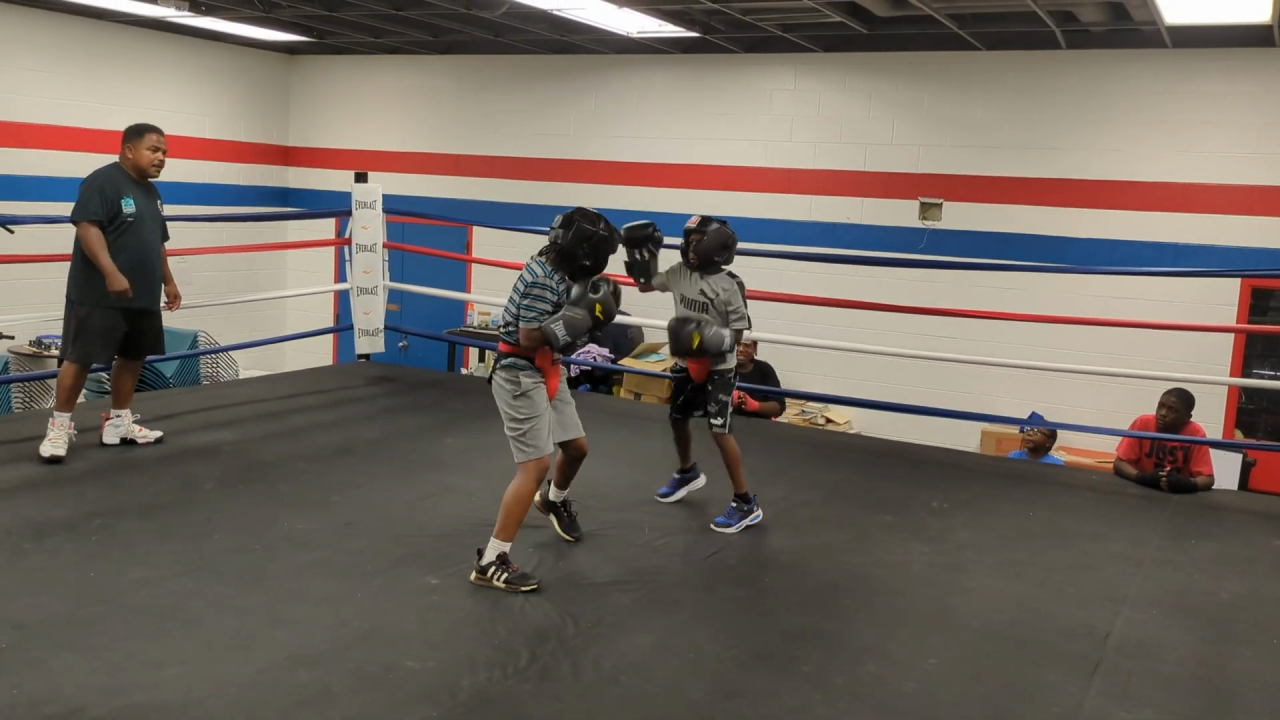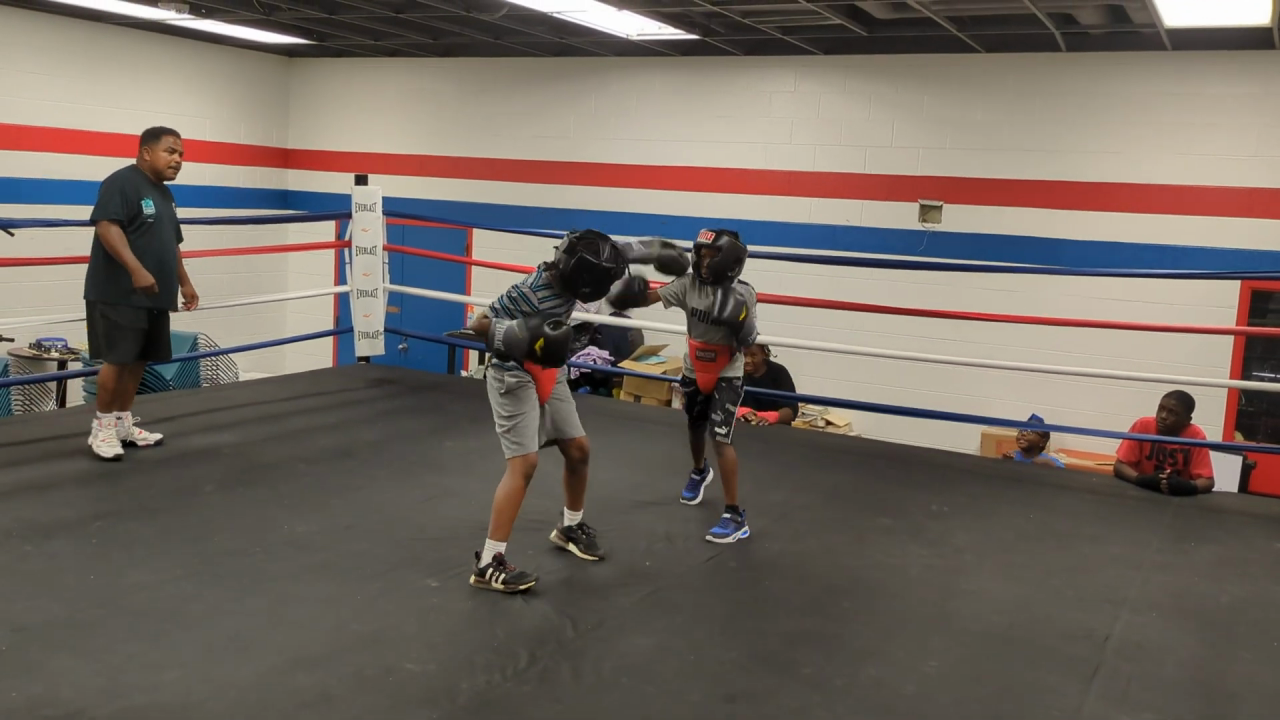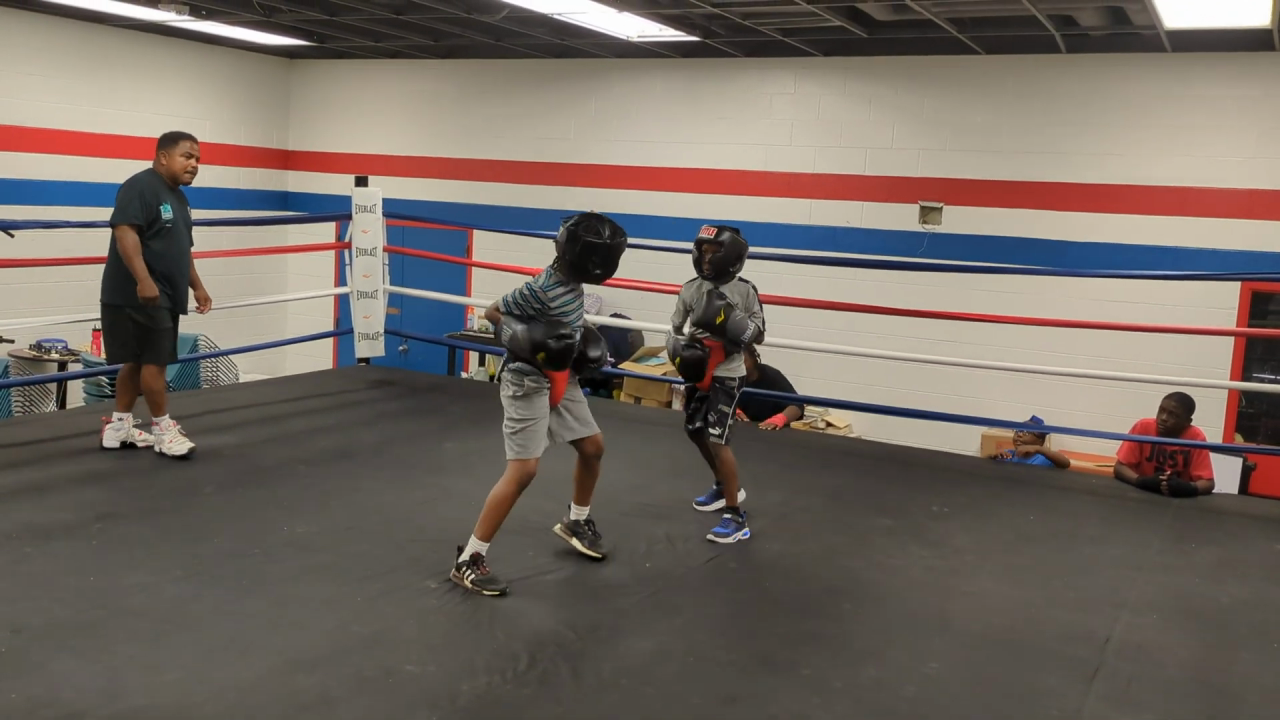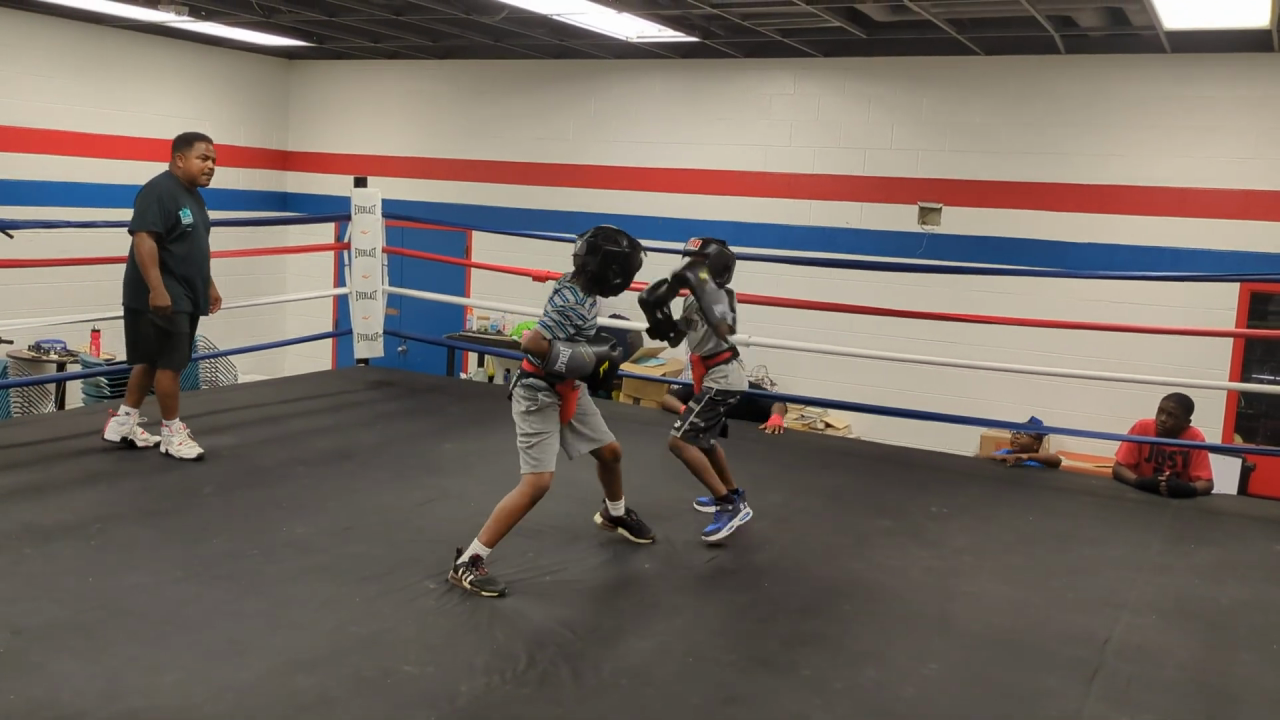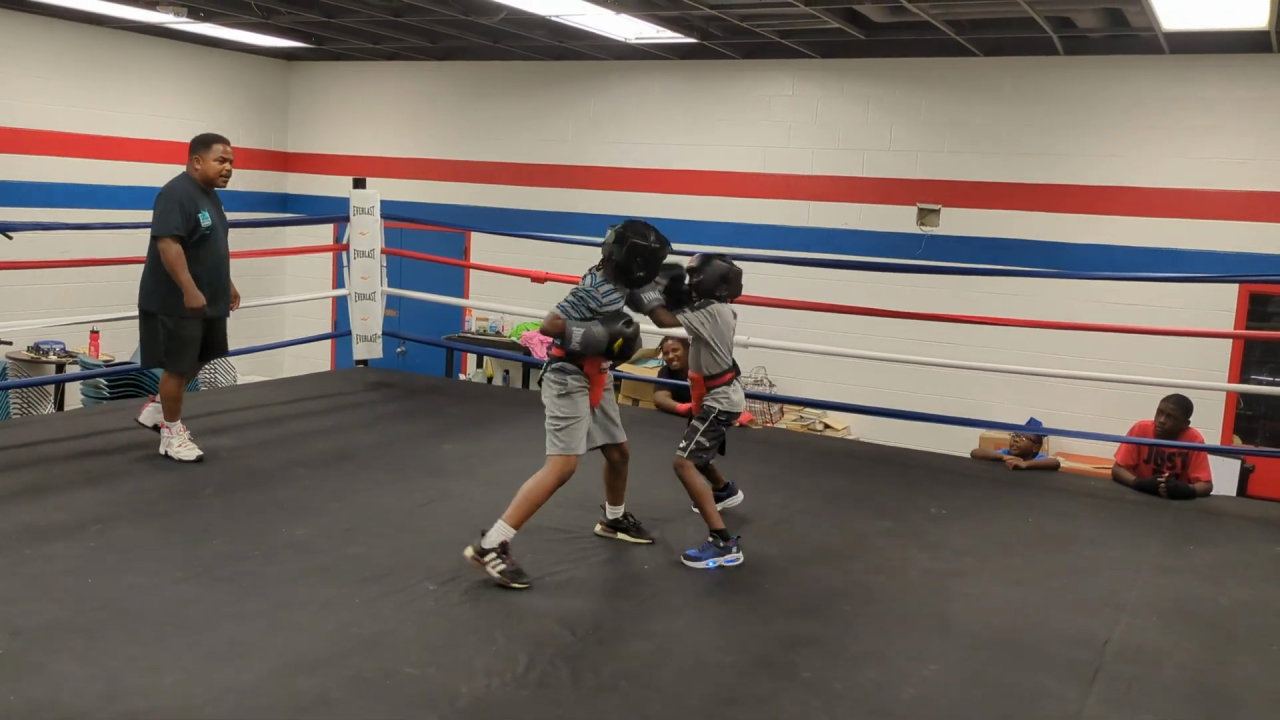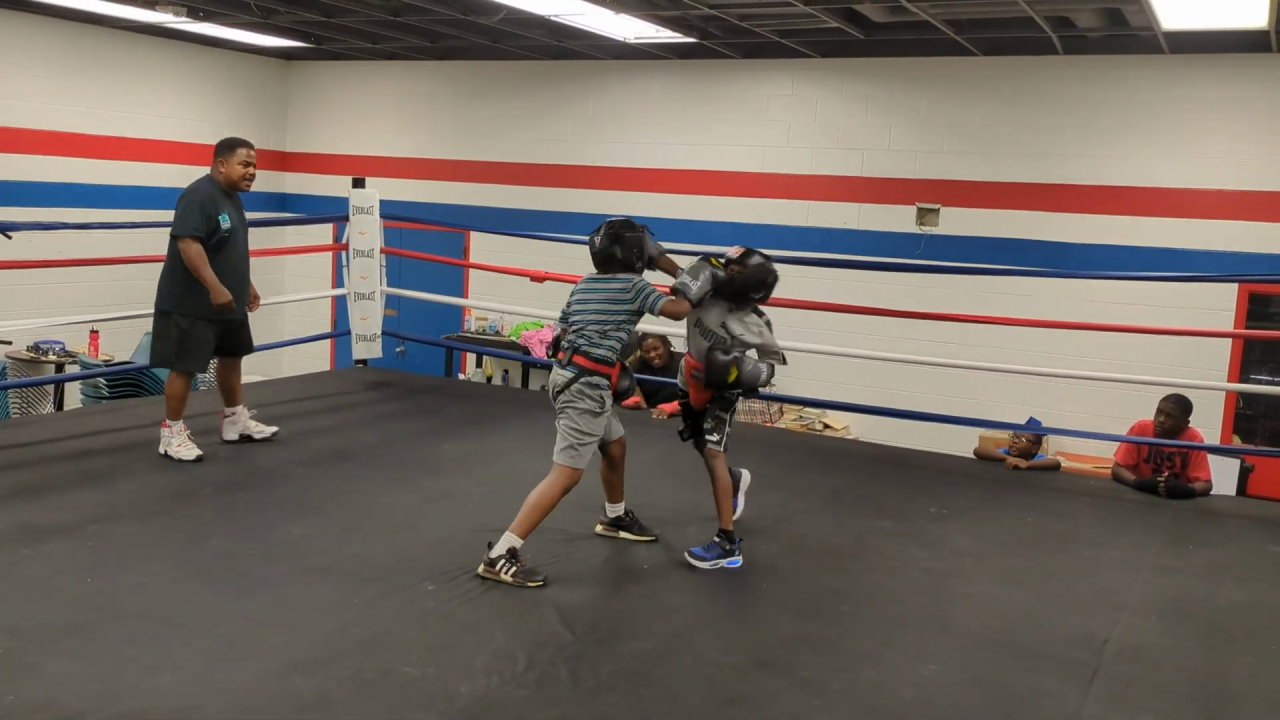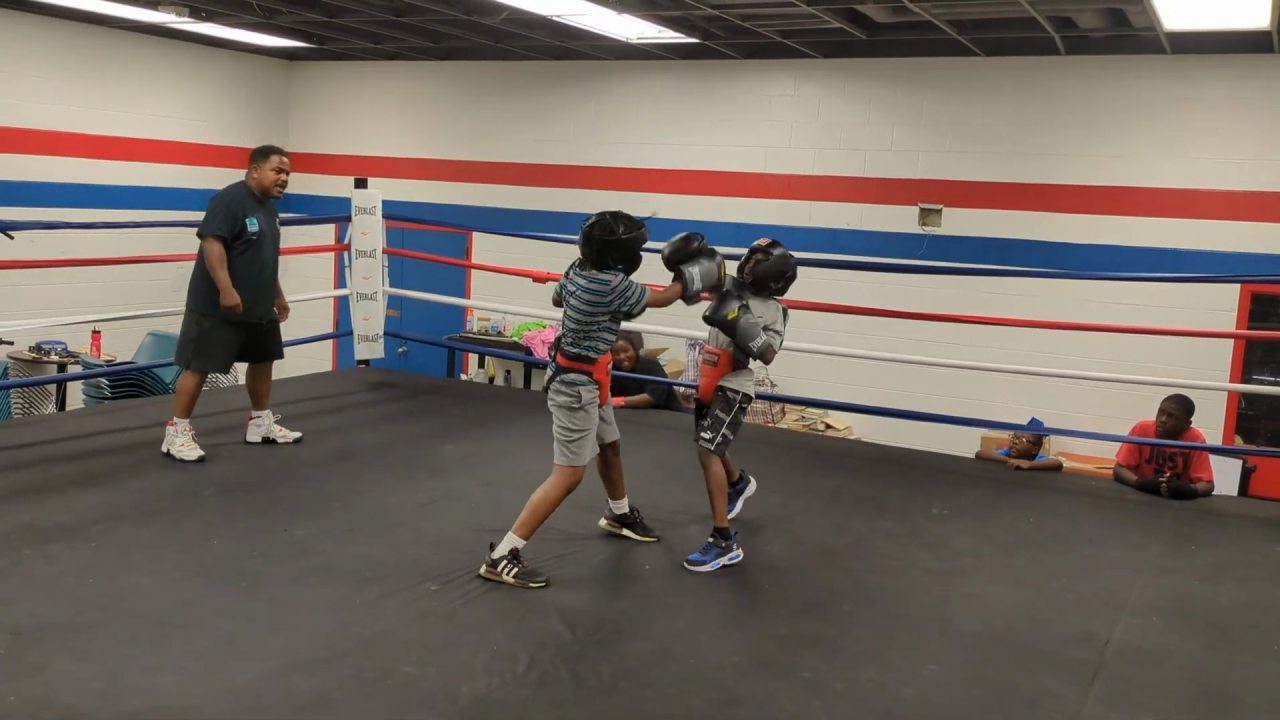
dt=0.2s
person 1, frame 1
left shoulder: (557, 267)
right shoulder: (536, 281)
right elbow: (530, 339)
right wrist: (582, 316)
left hip: (548, 373)
right hip: (518, 377)
left knee: (576, 447)
right knee: (536, 466)
left ankle: (556, 500)
right ankle: (493, 560)
person 1, frame 2
left shoulder: (572, 274)
right shoulder: (530, 291)
left elbow: (609, 258)
right elbow: (480, 323)
left wrist: (652, 251)
right wrist: (524, 337)
left hip: (547, 375)
right hip: (513, 378)
left knee: (578, 450)
right knee: (523, 465)
left ankle: (571, 527)
right ankle: (489, 562)
person 1, frame 3
left shoulder: (571, 279)
right shoulder: (541, 288)
right elbow: (494, 313)
left wrist: (588, 339)
right wrist: (530, 343)
left hip: (560, 377)
right hip: (527, 381)
left knee: (593, 447)
right knee: (521, 472)
left ankle: (576, 522)
right ankle: (469, 559)
person 1, frame 4
left shoulder: (575, 286)
right shoulder: (570, 306)
right elbow: (532, 344)
right wrist: (584, 359)
left hip: (570, 392)
right hip: (537, 395)
left knee: (610, 453)
right knee: (535, 484)
left ankle: (616, 514)
right ankle: (469, 561)
person 1, frame 5
left shoulder: (608, 278)
right shoulder: (592, 289)
right elbow: (551, 325)
right wrist: (601, 336)
left hip: (594, 379)
right hip: (569, 380)
left knee: (618, 452)
right knee: (563, 466)
left ankle: (615, 518)
right ankle: (492, 547)
person 1, frame 6
left shoulder: (586, 283)
right shoulder: (631, 285)
right elbow: (678, 309)
right wrist: (691, 278)
left hip: (573, 378)
right hip: (587, 386)
left knee: (615, 447)
right knee: (565, 475)
left ankle: (616, 516)
right ankle: (501, 554)
person 1, frame 7
left shoulder: (577, 269)
right shoulder: (610, 284)
left elbow: (557, 298)
right elbow: (656, 299)
right wrist: (697, 277)
left hip: (585, 379)
right hip: (576, 385)
left knee: (609, 448)
right knee: (568, 476)
left ankle: (620, 513)
right ankle: (502, 556)
person 2, frame 1
left shoulder: (151, 191)
right shoulder: (102, 182)
right elbow: (86, 228)
left wrist: (169, 282)
right wrist: (112, 273)
left hip: (141, 295)
right hip: (99, 295)
left knee: (133, 358)
right knee: (81, 358)
left ankle: (120, 423)
right ankle: (59, 426)
person 2, frame 2
left shoulder: (164, 193)
right shoulder: (122, 183)
right elbow: (107, 227)
left wrist: (184, 283)
right wrist: (136, 270)
left hip: (151, 295)
right hip: (119, 293)
left knee: (137, 359)
right knee: (119, 358)
left ankle: (121, 424)
right ankle: (103, 425)
person 2, frame 3
left shoulder: (178, 196)
right shoulder: (140, 187)
right elbow: (125, 232)
left wrist: (197, 286)
right wrist: (143, 280)
left hip: (165, 295)
right hip: (138, 294)
left knee: (138, 360)
right knee: (154, 359)
left ankle: (118, 427)
right ankle: (164, 429)
person 2, frame 4
left shoulder: (193, 195)
right shoulder: (159, 191)
right elbow: (143, 239)
left wrist: (209, 285)
right wrist: (157, 289)
left hip: (184, 297)
right hip: (162, 298)
left knee: (151, 361)
right knee: (169, 363)
left ankle: (121, 423)
right ankle: (173, 432)
person 2, frame 5
left shoulder: (210, 195)
right shoulder: (177, 193)
right elbow: (167, 242)
left wrist: (226, 284)
right wrist: (189, 290)
left hip: (206, 299)
right hip: (174, 302)
left knee: (201, 357)
right knee: (176, 365)
left ankle: (157, 408)
right ankle: (171, 434)
person 2, frame 6
left shoulder: (233, 198)
right shoulder: (200, 195)
right elbow: (187, 243)
left wrist: (246, 285)
right wrist: (215, 288)
left hip: (227, 302)
right hip: (192, 303)
left knee: (233, 356)
right knee: (184, 366)
left ankle: (237, 420)
right ankle: (172, 433)
person 2, frame 7
left shoulder: (269, 208)
right shoulder: (230, 199)
right elbow: (211, 243)
left wrist: (278, 296)
right wrist: (227, 290)
left hip: (259, 306)
right hip: (217, 305)
left knee: (264, 359)
right knee: (199, 365)
left ankle: (261, 424)
right ankle: (177, 432)
person 3, frame 1
left shoulder: (729, 284)
right shoulder: (681, 272)
left elbow: (739, 331)
right elbow: (646, 283)
left wrist: (707, 340)
right wrist: (640, 252)
left hip: (719, 365)
right hip: (686, 362)
left knee: (720, 431)
right knee: (678, 418)
left ankle: (746, 504)
right ankle: (687, 473)
person 3, frame 2
left shoulder: (743, 293)
right shoulder: (688, 285)
left elbow: (746, 342)
right elbow: (655, 296)
left wrist: (741, 318)
right wrist: (632, 292)
left hip: (727, 375)
right hip: (694, 371)
left knee: (721, 440)
right knee: (694, 430)
left ankle: (734, 515)
right ankle: (700, 471)
person 3, frame 3
left shoulder: (743, 290)
right shoulder: (691, 288)
left elbow: (756, 336)
right elbow: (676, 329)
left wrist: (728, 320)
right wrist: (678, 348)
left hip: (727, 373)
right hip: (696, 371)
left knee: (716, 441)
right knee: (696, 432)
left ankle: (735, 515)
right ankle: (725, 489)
person 3, frame 4
left shoulder: (721, 293)
right shoulder: (693, 298)
left elbow: (726, 329)
right elbow: (670, 336)
left wrist: (703, 285)
right wrist: (657, 316)
left hip: (722, 383)
right hip: (719, 380)
left knee: (678, 442)
right knee: (702, 439)
left ankle: (731, 504)
right ankle: (730, 495)
person 3, frame 5
left shoulder: (713, 310)
right shoulder: (717, 310)
left elbow: (664, 319)
left wrist: (646, 297)
left hip: (720, 402)
right hip: (713, 399)
left knee: (683, 463)
right knee: (696, 456)
left ankle: (723, 543)
right ankle: (724, 491)
person 3, frame 6
left shoulder: (751, 320)
right shoulder: (714, 289)
left elbow: (776, 357)
left wrist: (738, 372)
left hip: (724, 389)
right hip: (690, 383)
left knee: (714, 454)
right knee: (701, 445)
left ankle: (726, 544)
right ankle: (734, 480)
person 3, frame 7
left shoulder: (774, 309)
right shoulder: (730, 288)
left elbow: (767, 354)
left wrist: (739, 321)
left hip: (735, 387)
right hip: (708, 381)
left knee: (708, 451)
right knee: (715, 447)
left ankle: (723, 541)
right ankle: (739, 482)
